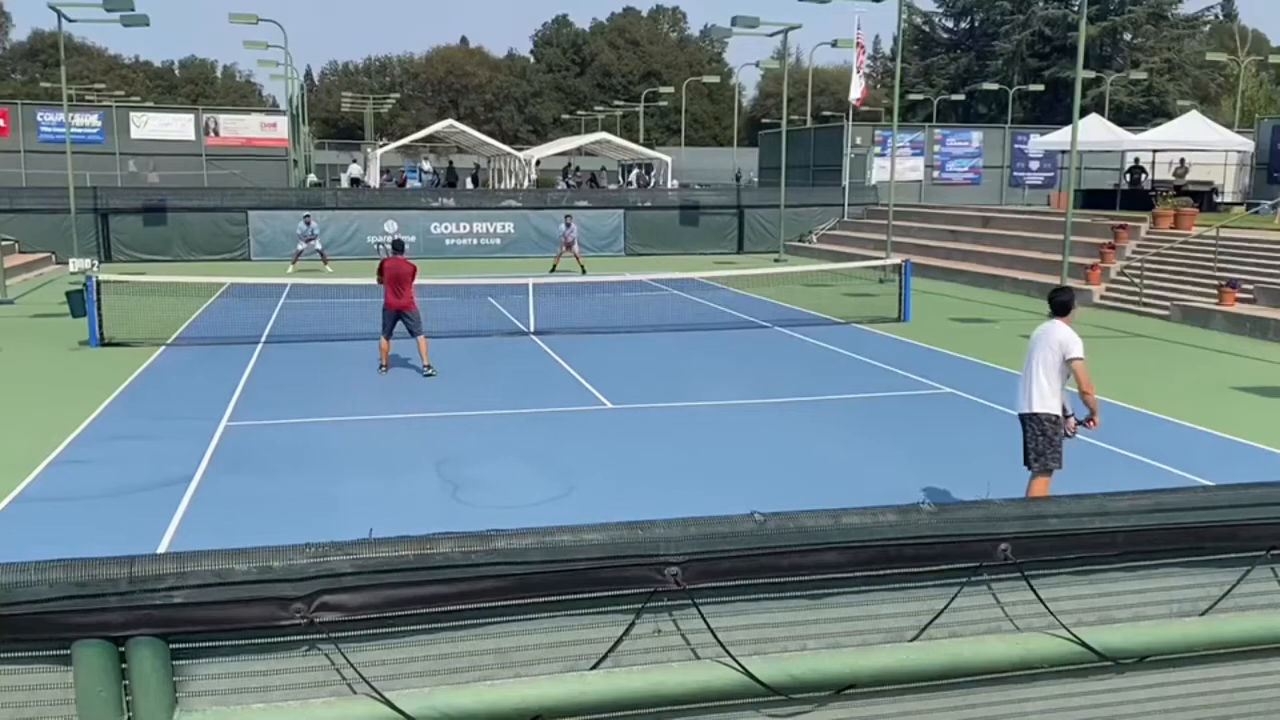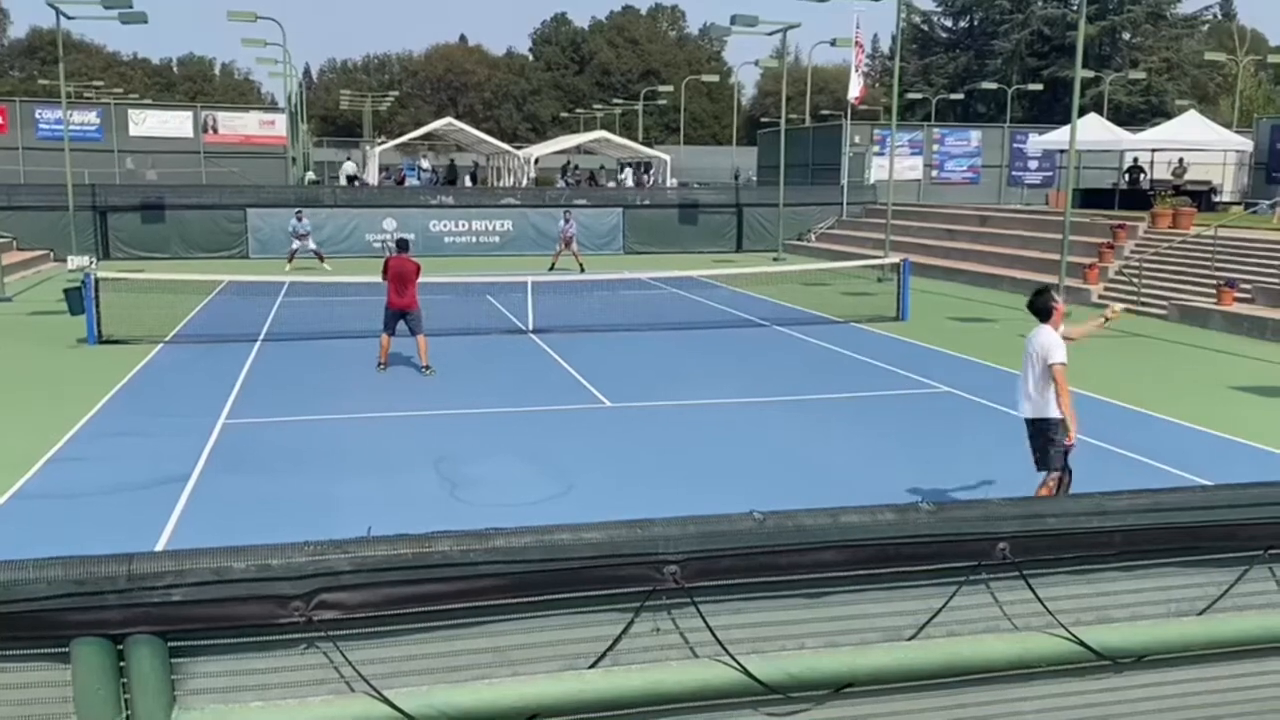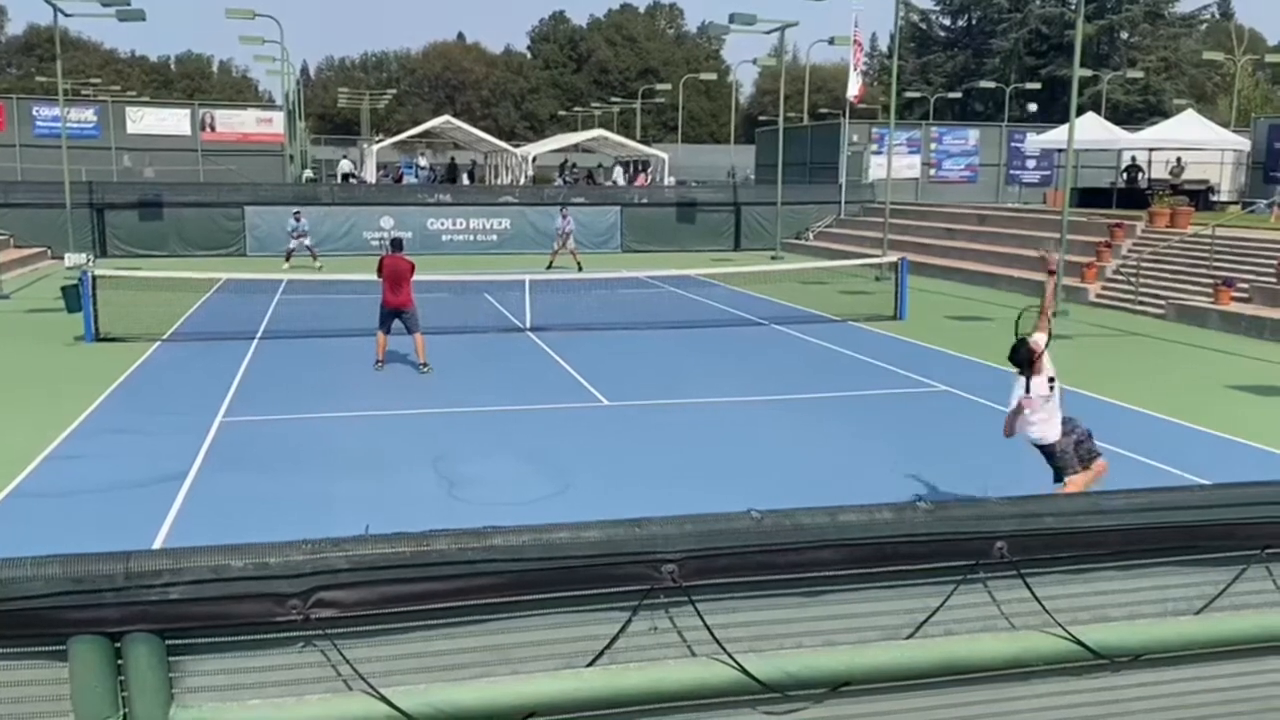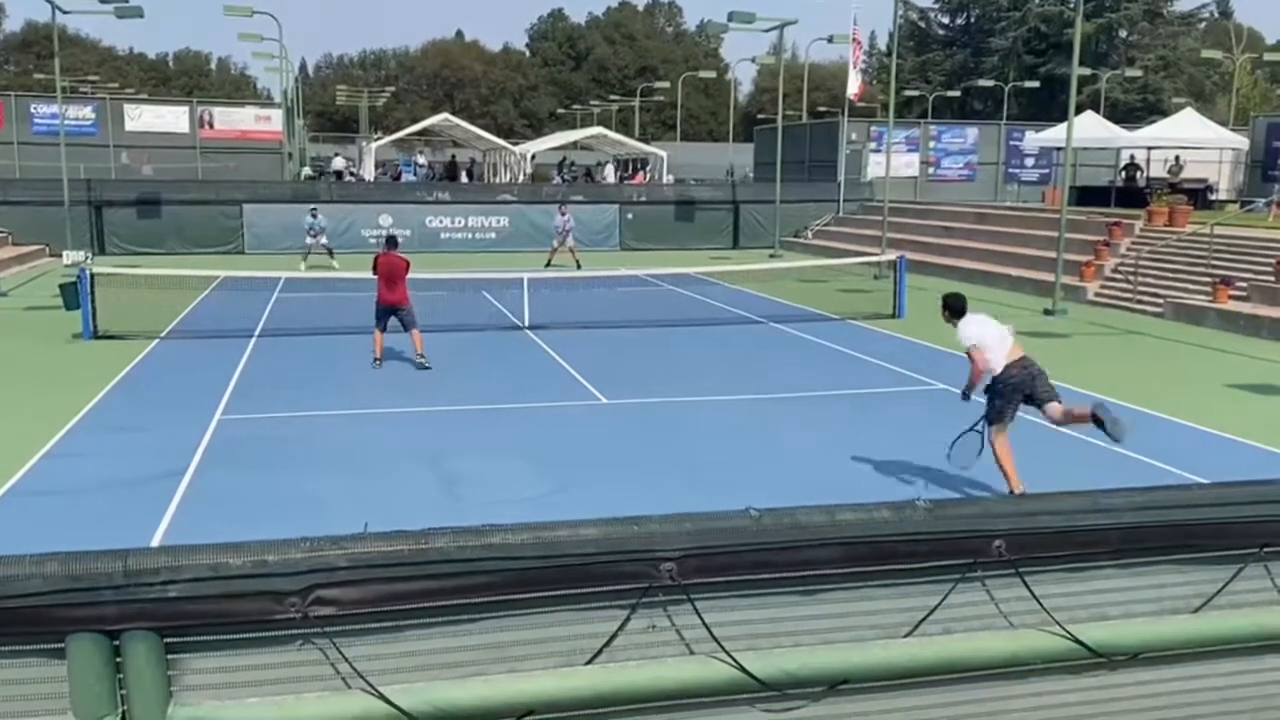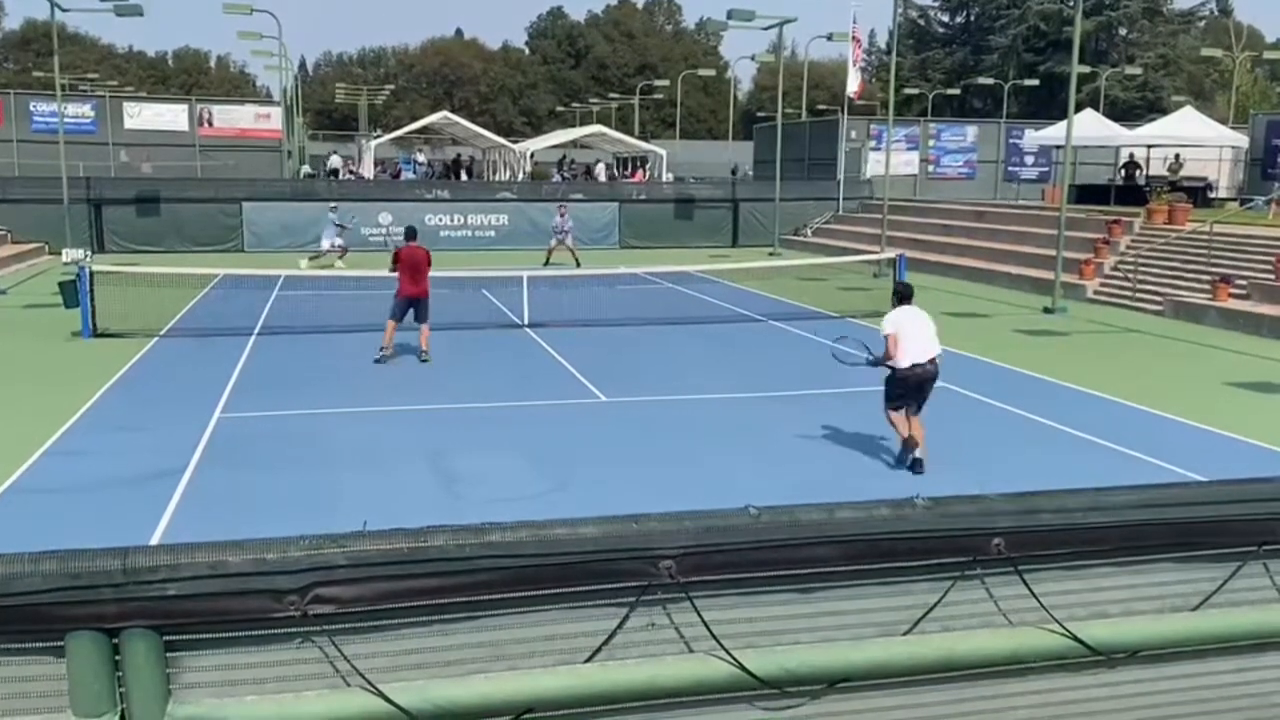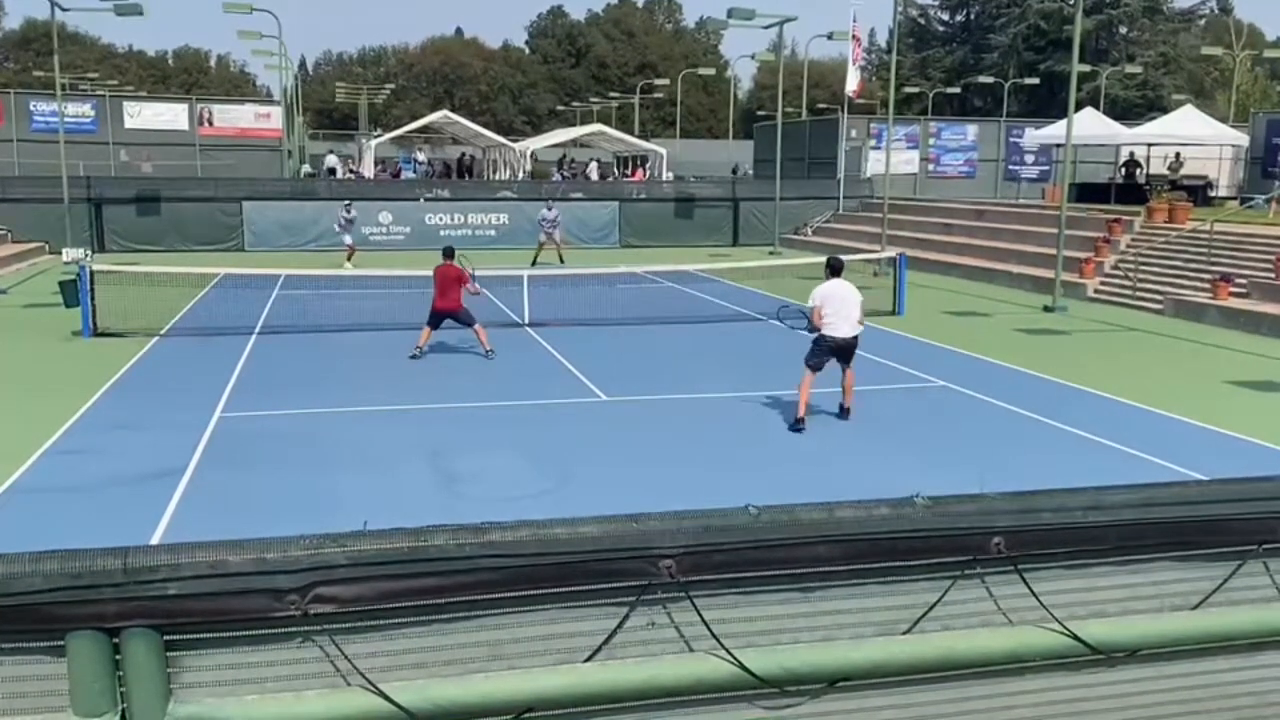
dt=0.5s
person 1, frame 1
left shoulder: (1042, 330)
right shoulder: (1070, 339)
right elbow: (1085, 388)
left wrist: (1067, 414)
right wrist: (1094, 412)
left hip: (1029, 407)
right hip: (1043, 411)
left knee: (1042, 469)
right knee: (1042, 471)
person 1, frame 2
left shoulder: (1043, 332)
right shoulder: (1052, 343)
left elbow: (1072, 333)
right elbow: (1061, 389)
left wrist: (1104, 319)
right wrist: (1070, 425)
left hip: (1038, 411)
right hip: (1046, 416)
left knee: (1061, 469)
right knee: (1056, 473)
person 1, frame 3
left shoulder: (1037, 347)
right shoulder: (1024, 390)
left elbow: (1045, 313)
right elbow: (1008, 432)
left wrist: (1052, 275)
right wrist: (1017, 411)
left hip: (1066, 427)
right hip: (1051, 438)
left knee: (1099, 466)
right knee: (1075, 483)
person 1, frame 4
left shoulder: (964, 332)
right shoulder: (980, 319)
left elbow: (980, 365)
left wrist: (968, 389)
left hip: (1006, 379)
right hip: (1029, 367)
left knee: (997, 436)
right knee: (1058, 415)
left ankle: (1017, 493)
right ankle: (1096, 416)
person 1, frame 5
left shoulder: (891, 319)
right shoulder: (924, 315)
left elbow: (892, 353)
left wrist: (881, 360)
left hip: (906, 370)
right hip: (930, 368)
left knee: (892, 411)
right knee: (913, 414)
left ankle: (907, 439)
right ankle: (918, 460)
person 1, frame 6
left shoulder: (819, 291)
right shoulder: (853, 289)
left elbow: (816, 323)
right elbow: (860, 320)
left wrist: (818, 326)
left hip: (828, 338)
right hip: (850, 338)
left knee: (809, 375)
right knee: (847, 367)
left ankle: (800, 418)
right ankle: (845, 408)
